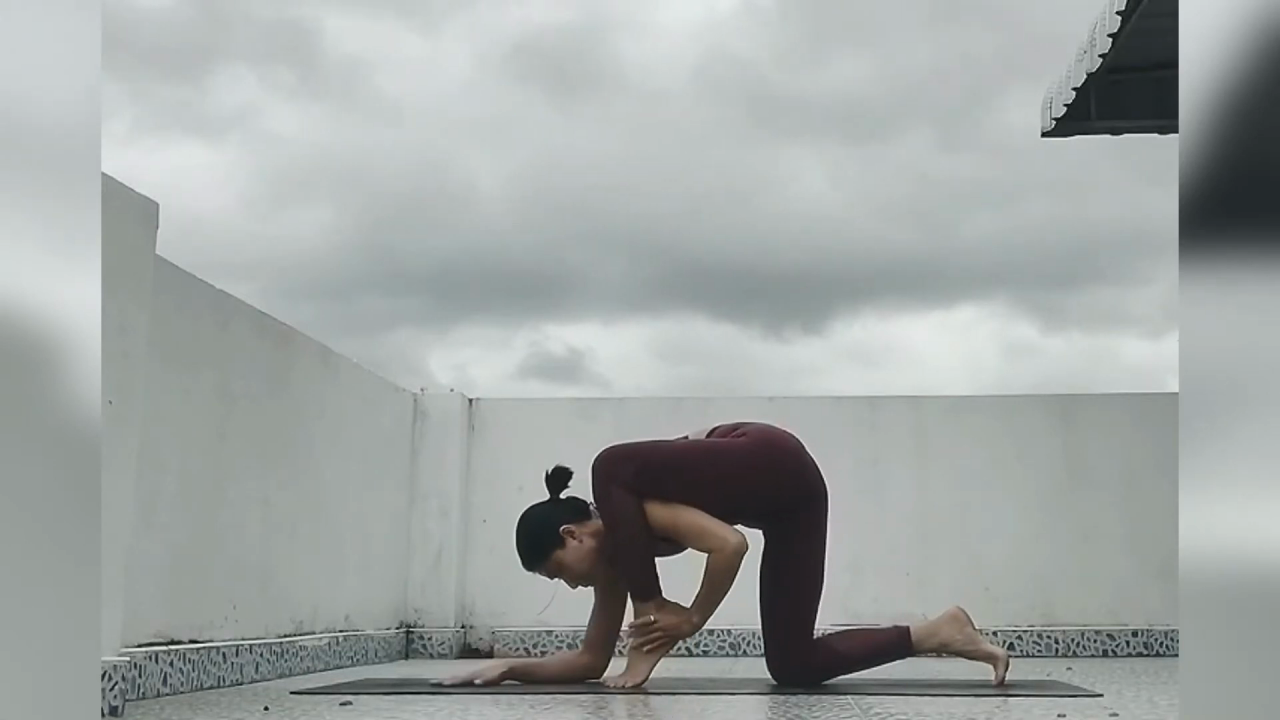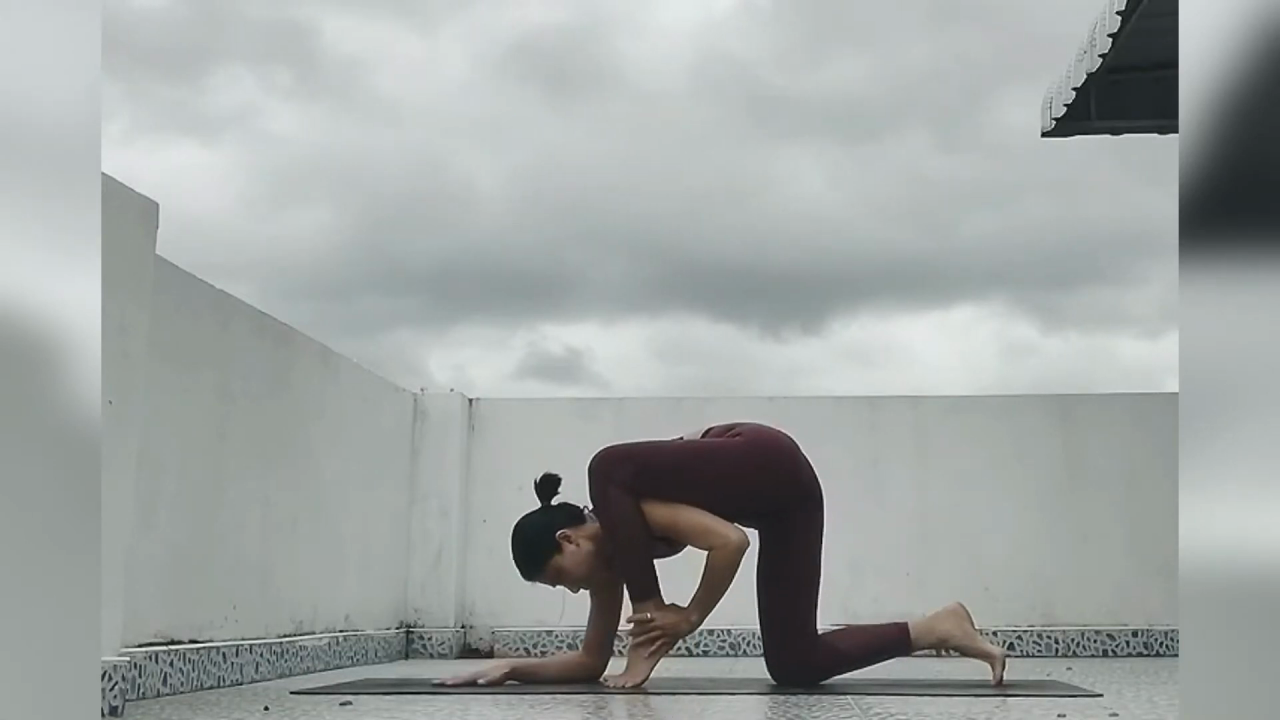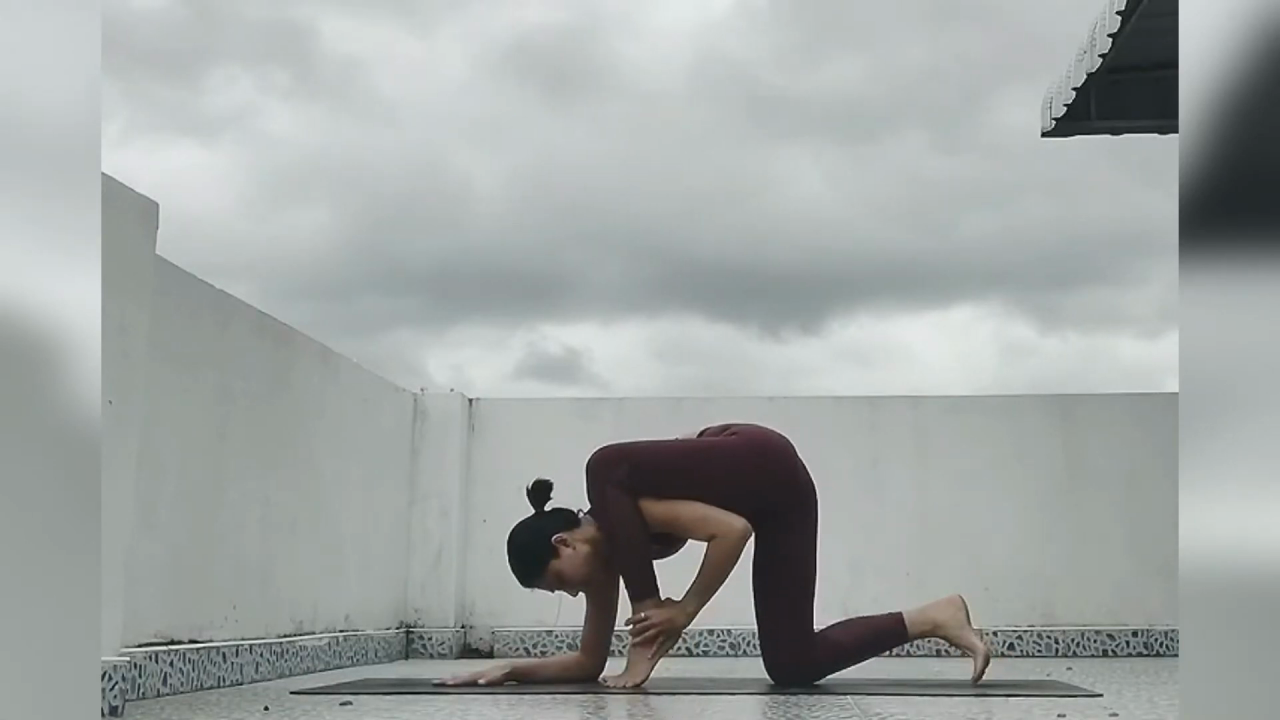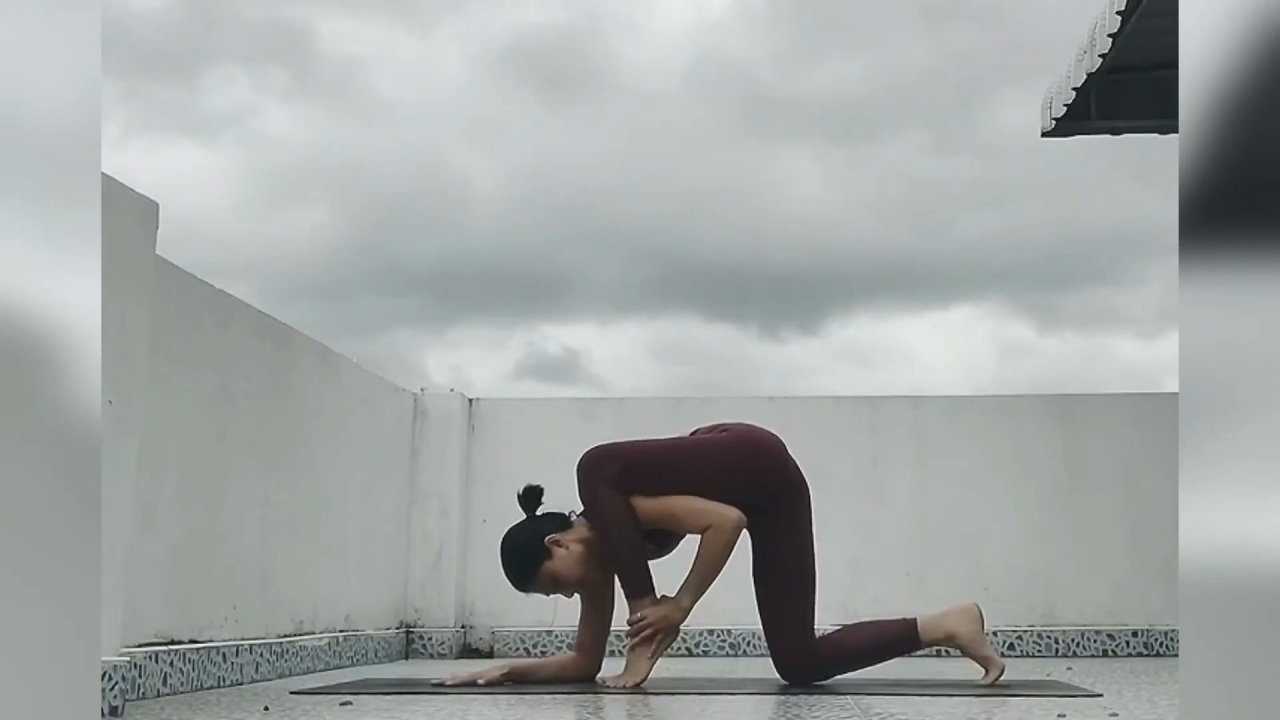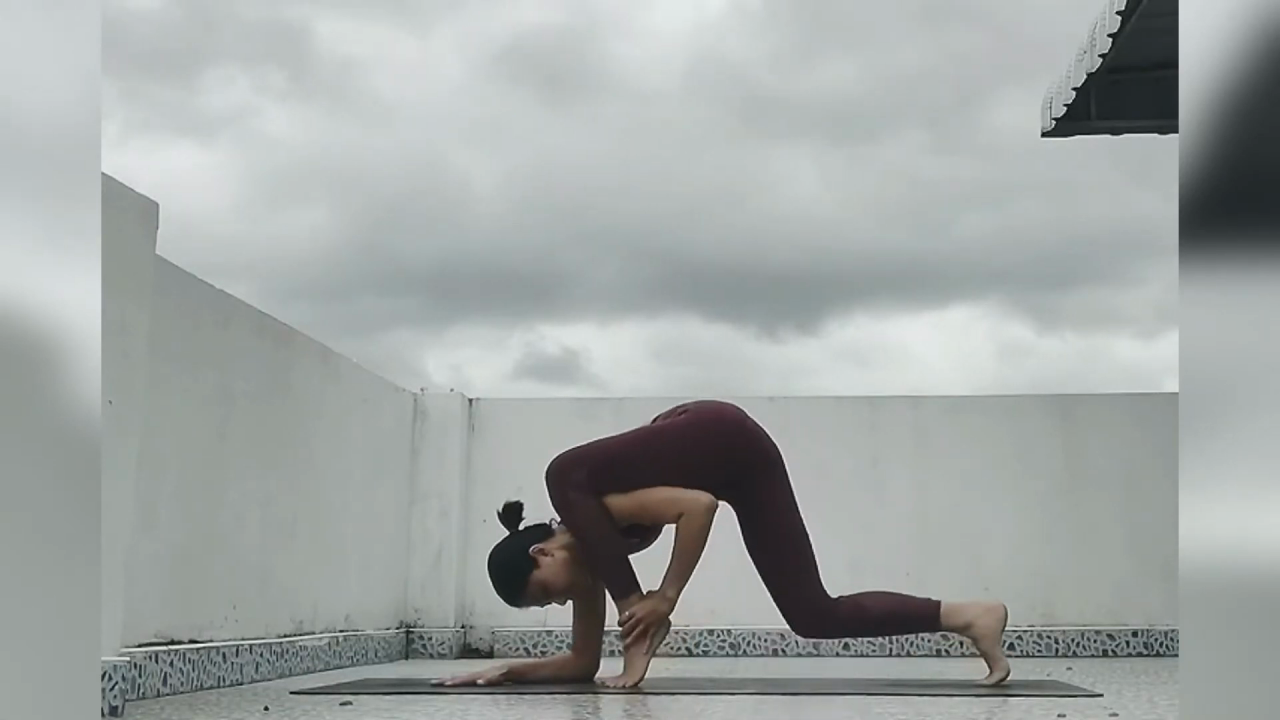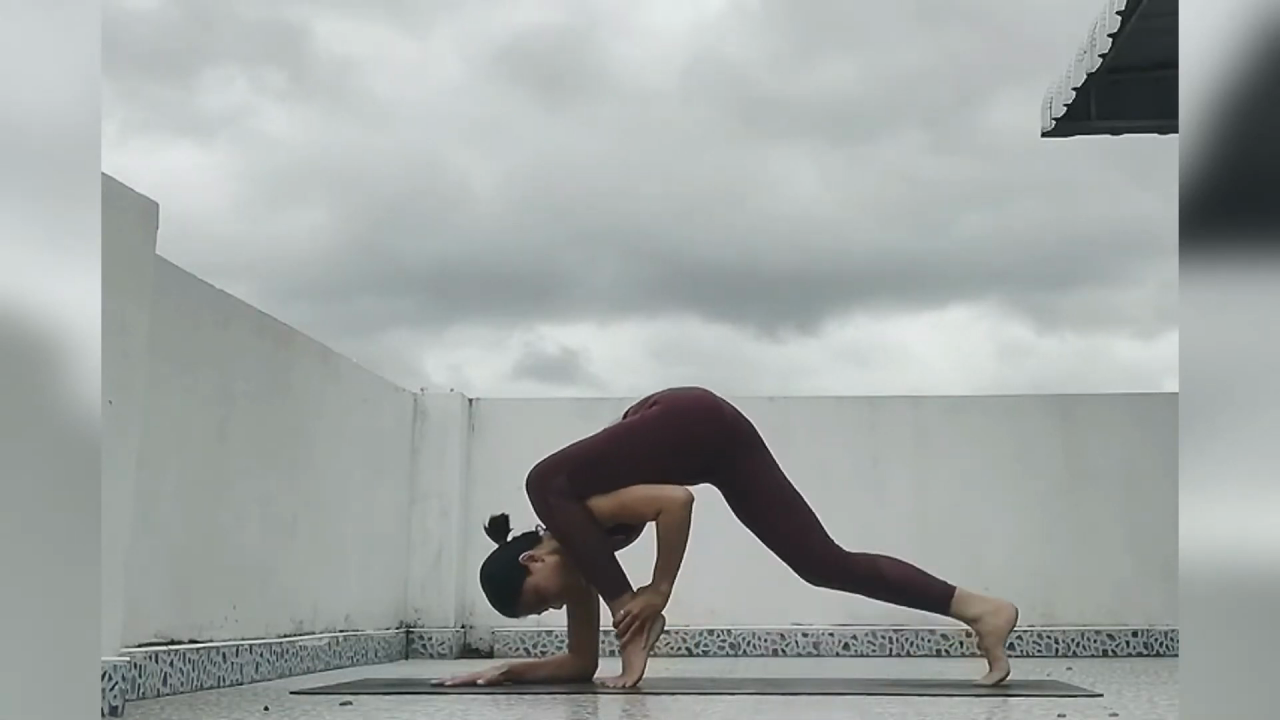
dt=0.3s
person 1, frame 1
left shoulder: (619, 496)
right shoulder: (613, 553)
left elbow: (730, 544)
right elbow: (590, 660)
left wrist: (692, 619)
right wrist: (509, 668)
left hip: (780, 466)
right hip: (788, 499)
left knee: (610, 467)
right knee: (795, 665)
right ankle: (941, 633)
person 1, frame 2
left shoulder: (618, 496)
right shoulder: (607, 553)
left elbow: (731, 542)
right elbow: (590, 662)
left wrist: (689, 618)
right wrist: (511, 667)
left hip: (773, 466)
right hip: (780, 498)
right knee: (795, 665)
right ankle: (939, 628)
person 1, frame 3
left shoulder: (613, 493)
right shoulder: (603, 552)
left elbow: (734, 530)
right elbow: (587, 663)
left wrist: (686, 610)
right wrist: (511, 669)
left hip: (771, 469)
right hip: (771, 497)
right knee: (794, 666)
right ankle: (933, 618)
person 1, frame 4
left shoulder: (600, 482)
right shoulder: (598, 554)
left elbow: (727, 521)
right elbow: (584, 662)
left wrist: (680, 605)
right wrist: (509, 669)
left hip: (761, 466)
right hip: (757, 490)
right knee: (801, 663)
right ankle: (948, 625)
person 1, frame 5
left shoulder: (572, 483)
right shoulder: (583, 550)
left elbow: (699, 506)
right elbow: (583, 662)
left wrist: (666, 598)
right wrist: (510, 670)
left hip: (730, 442)
right hip: (726, 462)
right knee: (814, 616)
right ankle: (967, 616)
person 1, frame 6
left shoulder: (553, 491)
right shoulder: (574, 549)
left elbow: (675, 501)
right elbow: (581, 662)
left wrist: (659, 593)
right wrist: (509, 669)
left hip: (703, 426)
right hip: (707, 446)
right knee: (823, 564)
right ankle: (977, 610)
